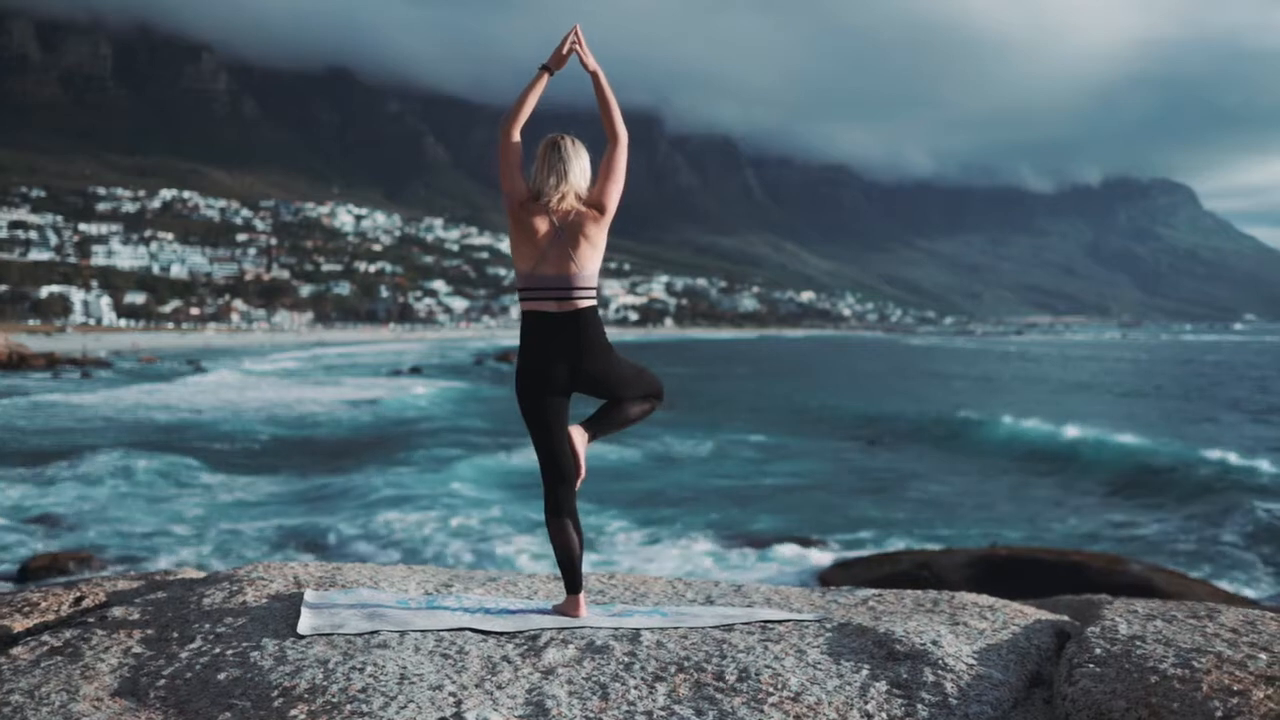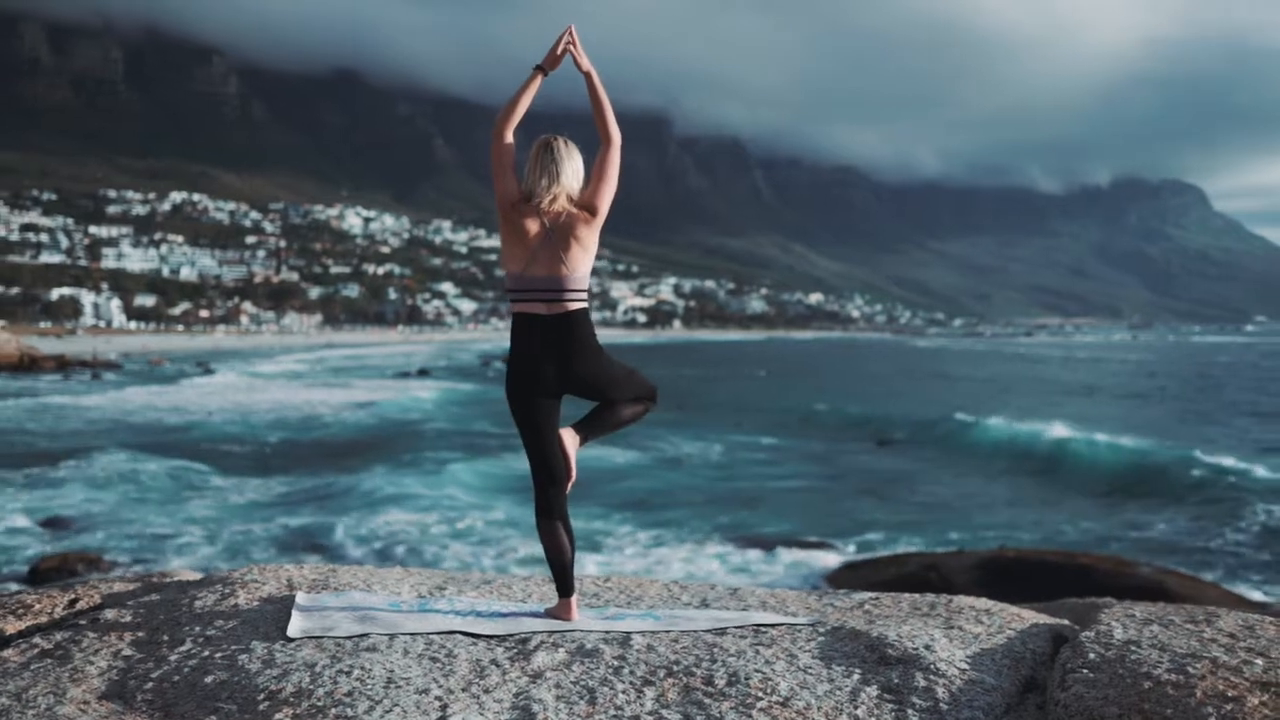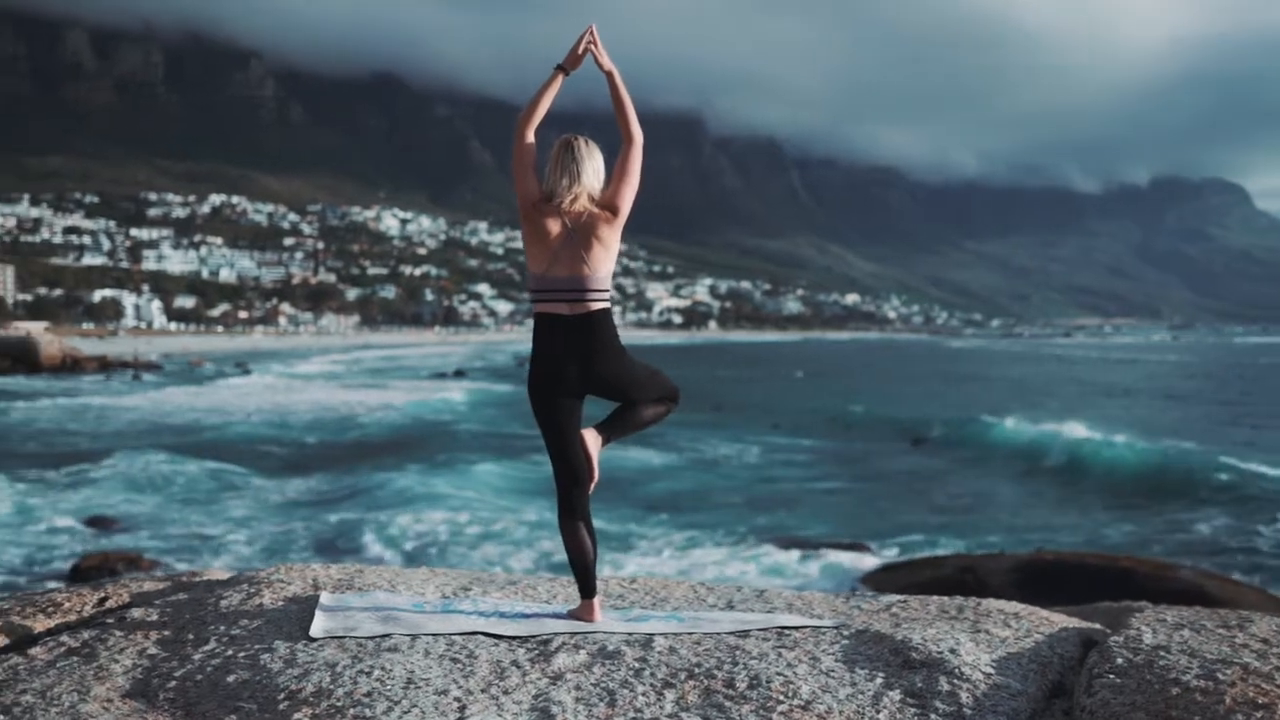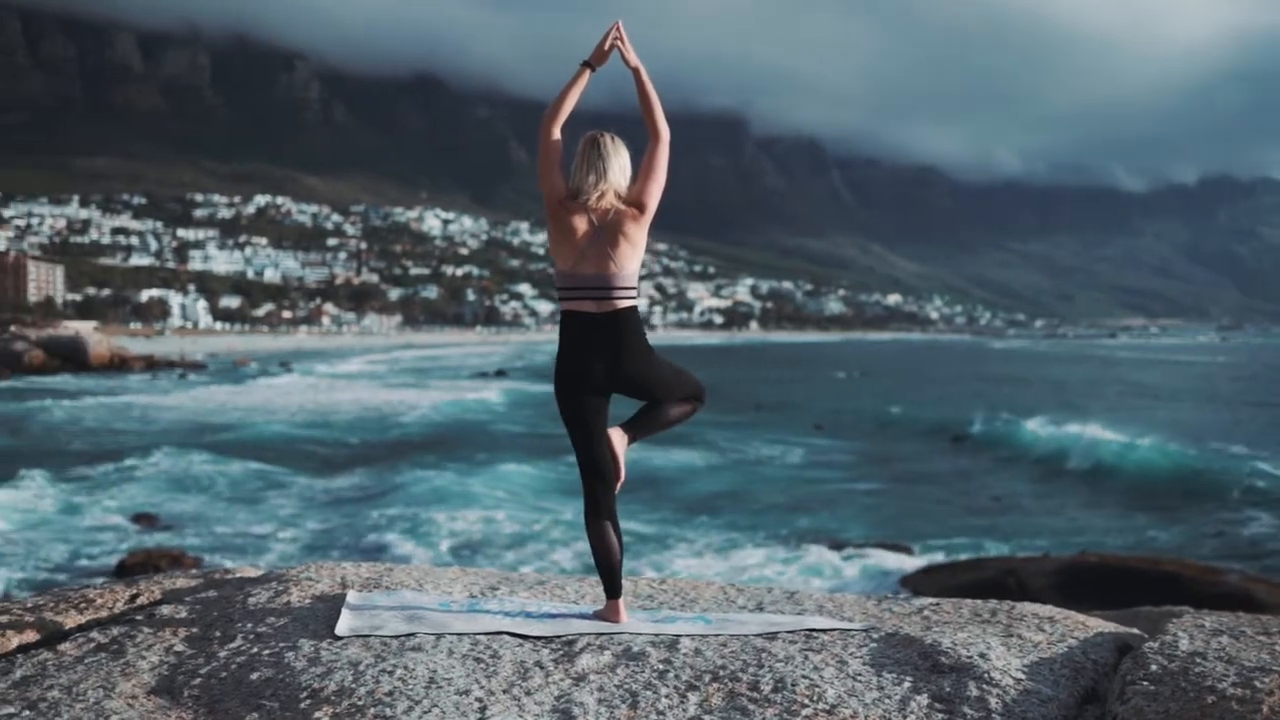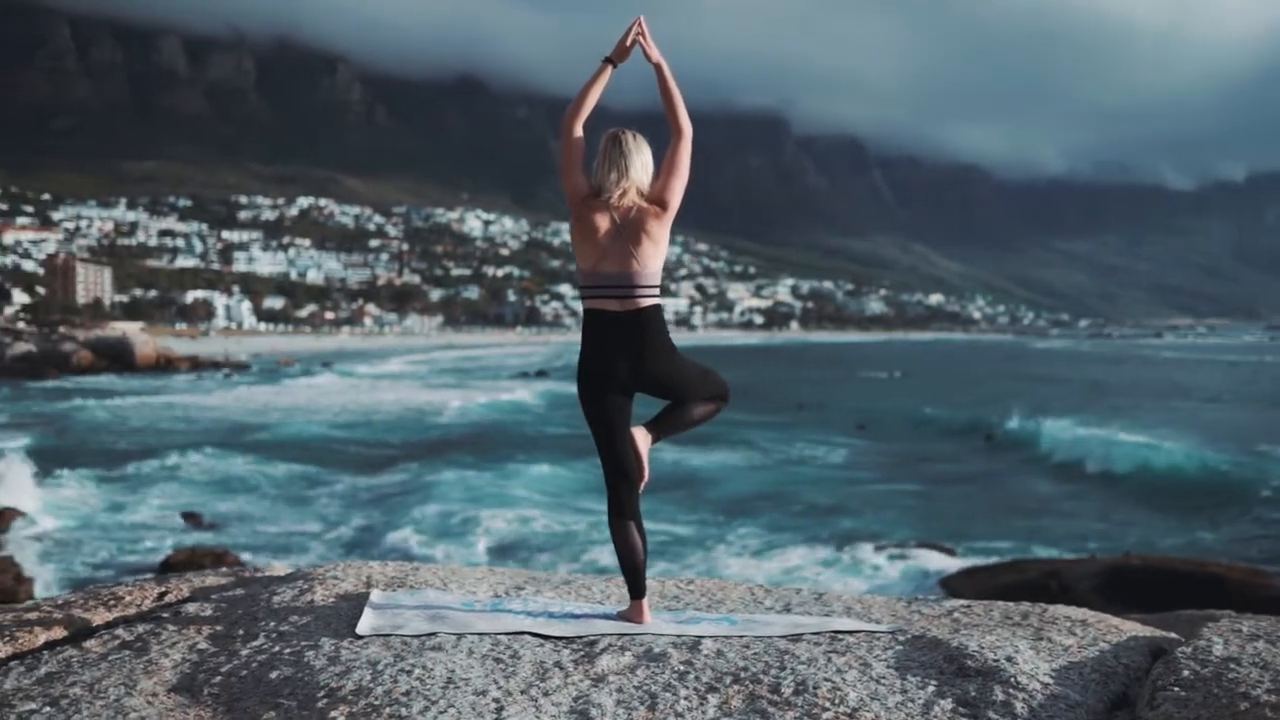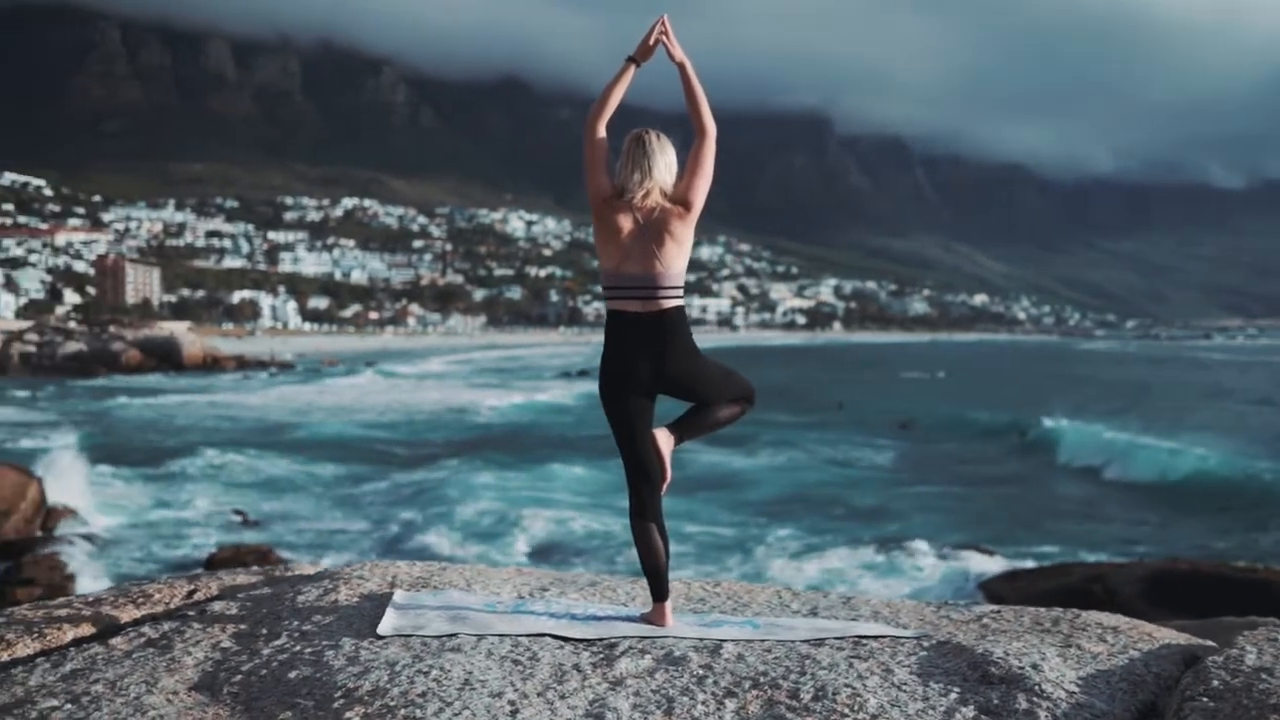
dt=0.5s
person 1, frame 1
left shoulder: (522, 215)
right shoulder: (596, 216)
left elbow: (509, 132)
right elbow: (619, 138)
left wrist: (548, 68)
right wrist: (593, 69)
left hip: (537, 358)
right hip: (587, 352)
left knee: (558, 485)
right knee: (651, 391)
left ankle: (575, 599)
right ankle: (586, 432)
person 1, frame 2
left shoulder: (513, 216)
right shoulder: (588, 218)
left elbow: (502, 133)
right elbow: (612, 139)
left wrist: (544, 69)
right wrist: (586, 69)
left hip: (527, 359)
right hip: (578, 354)
left knee: (548, 487)
right knee: (644, 393)
left ankle: (566, 601)
right ankle: (577, 435)
person 1, frame 3
left shoulder: (534, 216)
right shoulder: (609, 218)
left elbow: (523, 133)
right elbow: (634, 139)
left wrist: (564, 68)
right wrist: (608, 68)
left hip: (550, 360)
right hip: (600, 354)
left knee: (571, 488)
right knee: (666, 394)
left ankle: (589, 604)
right ankle: (599, 436)
person 1, frame 4
left shoulder: (561, 214)
right shoulder: (637, 216)
left elbow: (550, 129)
right elbow: (662, 135)
left wrist: (591, 64)
right wrist: (634, 65)
left hip: (576, 358)
right hip: (627, 352)
left knee: (597, 487)
right knee: (692, 393)
left ankle: (615, 605)
right ankle: (626, 434)
person 1, frame 5
left shoulder: (583, 212)
right shoulder: (658, 213)
left elbow: (571, 127)
right elbow: (684, 132)
left wrist: (613, 60)
right wrist: (656, 60)
left hip: (599, 357)
right hip: (650, 351)
left knee: (620, 487)
right knee: (716, 391)
left ankle: (638, 606)
right ankle: (649, 434)
person 1, frame 6
left shoulder: (605, 213)
right shoulder: (682, 214)
left elbow: (594, 127)
right elbow: (707, 132)
left wrist: (635, 60)
right wrist: (680, 60)
left hip: (621, 359)
right hip: (672, 352)
left knee: (643, 489)
right knee: (741, 394)
left ankle: (661, 608)
right ankle: (672, 436)
